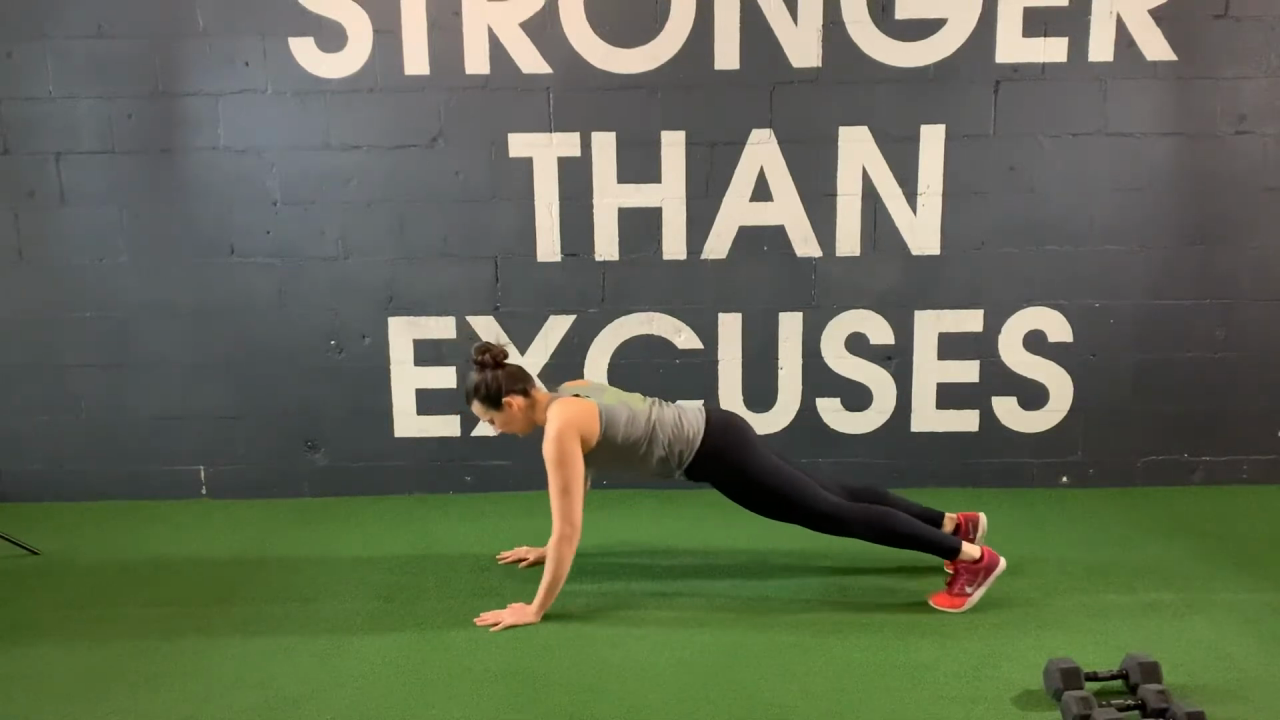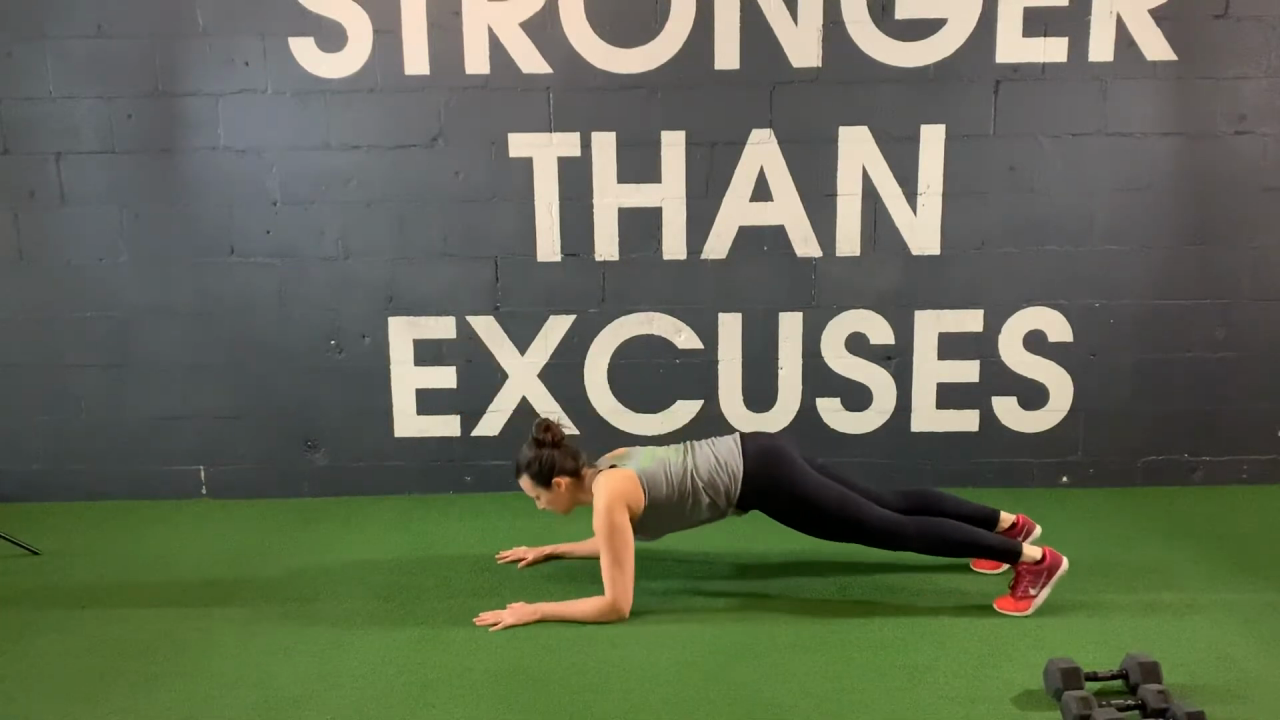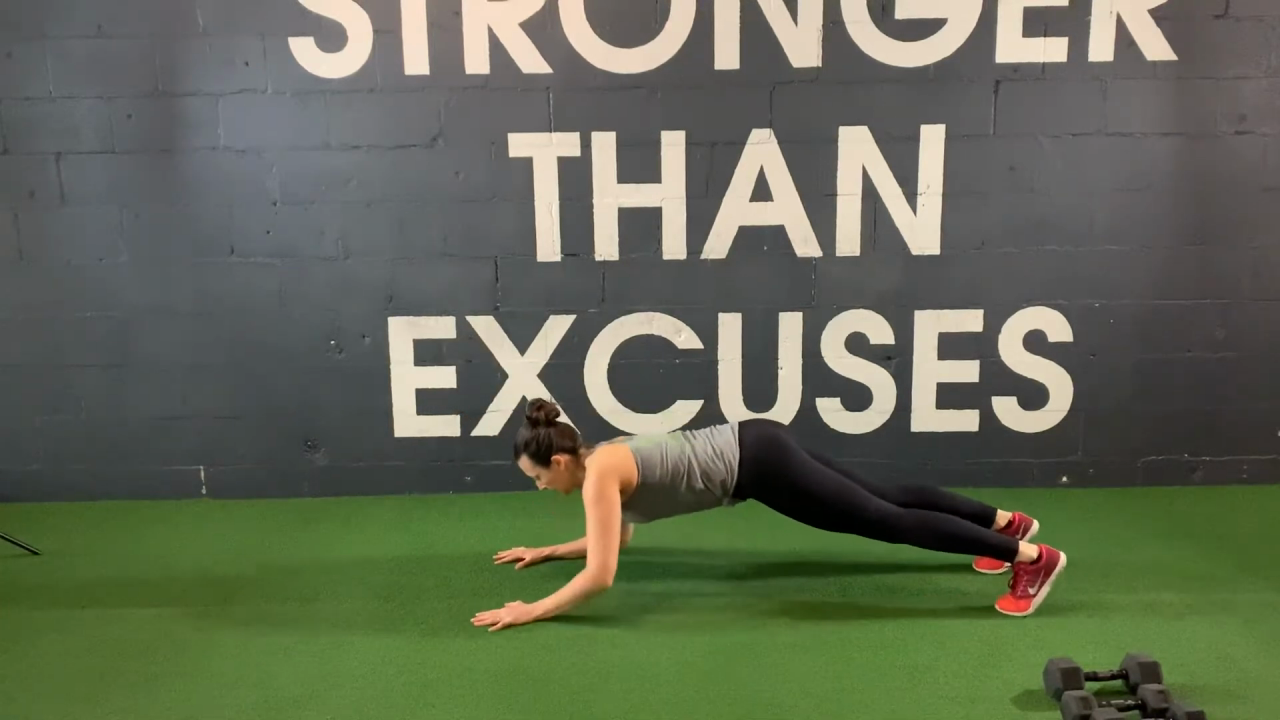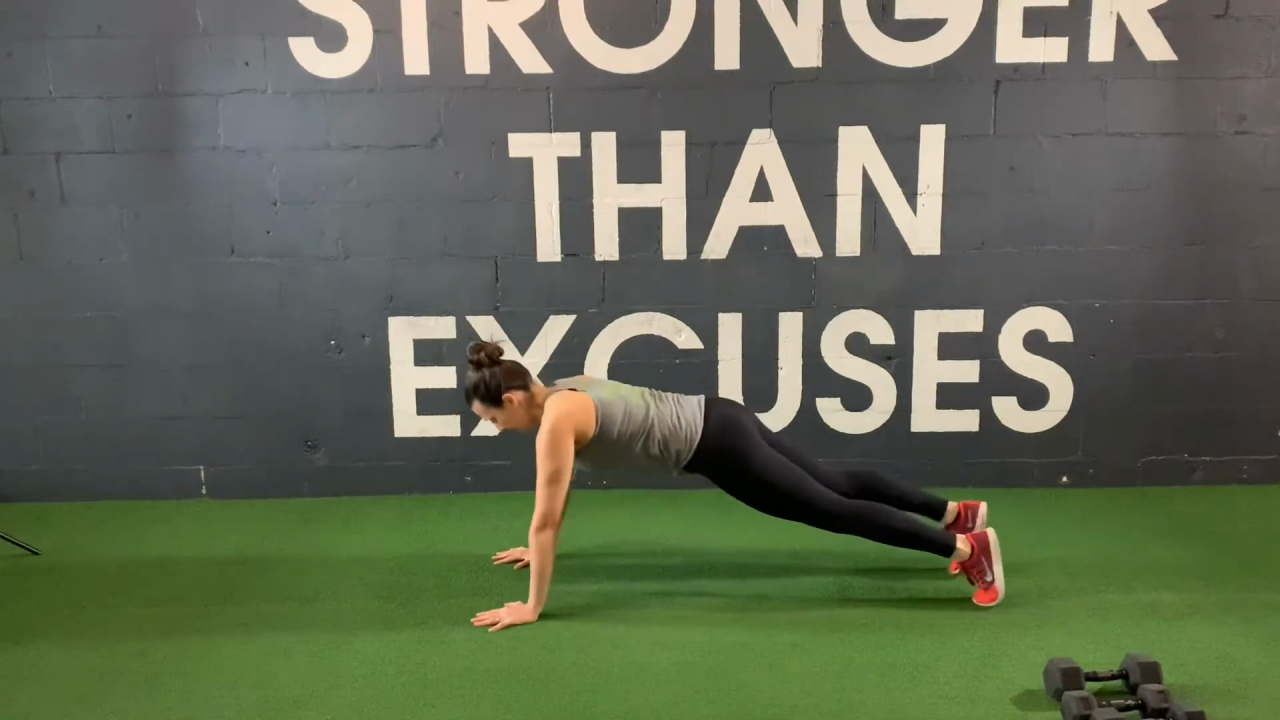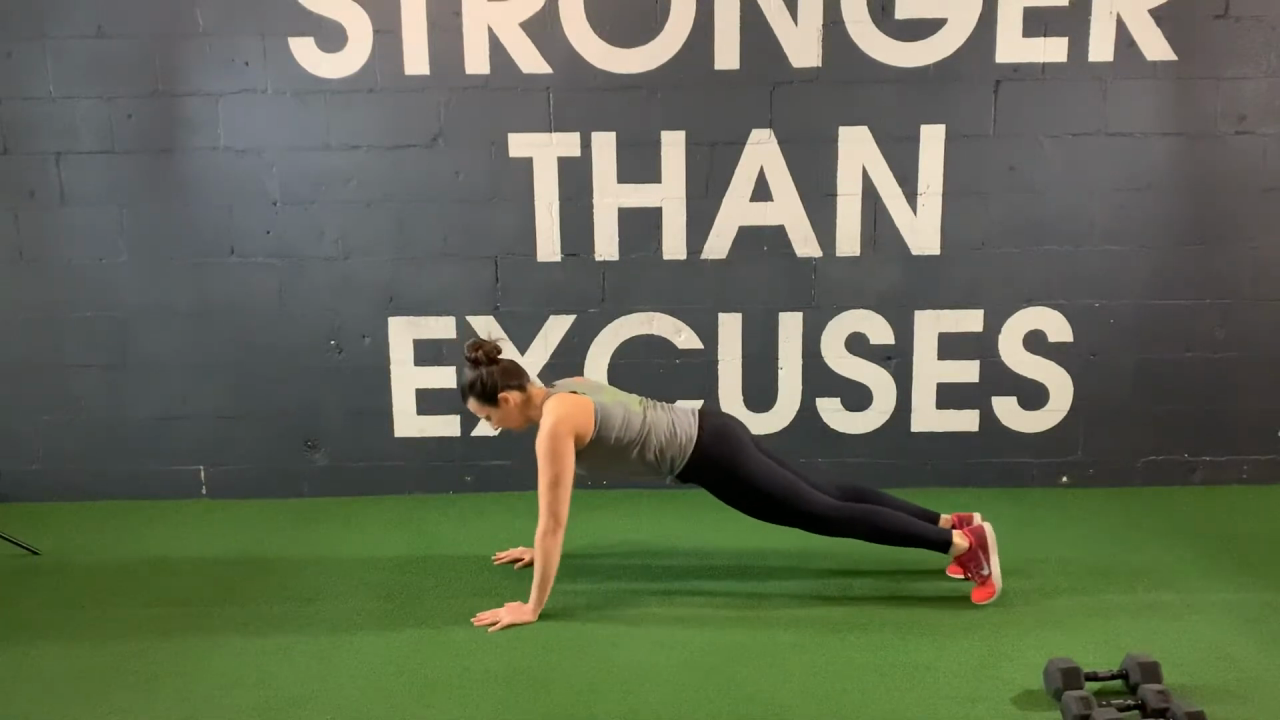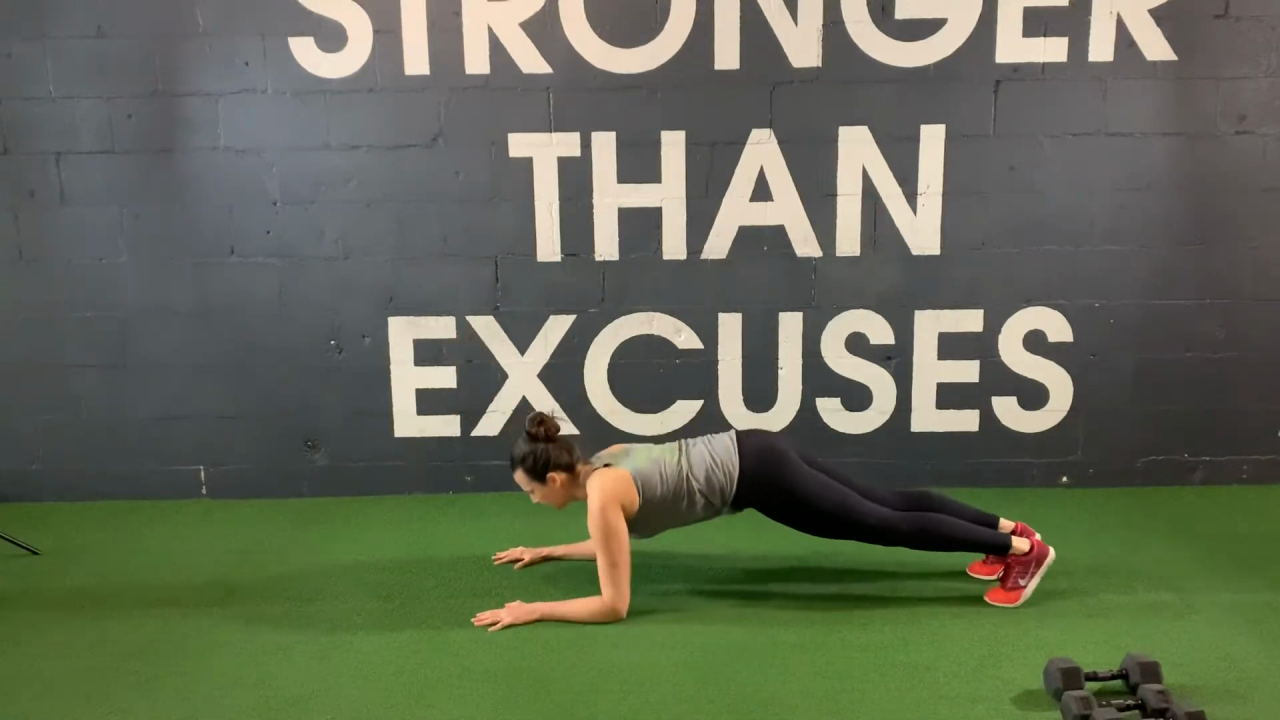
dt=0.5s
person 1, frame 1
left shoulder: (560, 428)
right shoulder: (566, 394)
left elbow: (567, 530)
right elbow: (577, 487)
left wrist: (536, 608)
right wrist: (547, 550)
left hip: (714, 451)
right hip: (714, 430)
left knee: (832, 513)
right knee: (832, 495)
left ankle: (971, 557)
right ankle: (956, 522)
person 1, frame 2
left shoulder: (607, 498)
right shoulder: (605, 465)
left elbow: (617, 604)
right elbow: (617, 543)
left wrist: (535, 611)
right wrist: (549, 550)
left hip: (760, 477)
right hip: (755, 453)
left knee: (890, 530)
right knee: (884, 502)
left ankle: (1034, 559)
right ankle: (1009, 523)
person 1, frame 3
left shoulder: (599, 473)
right shoulder: (603, 455)
left elbow: (600, 575)
right elbow: (616, 534)
left wrist: (533, 611)
right wrist: (546, 551)
left hip: (756, 464)
right hip: (756, 443)
left knee: (888, 521)
right knee: (886, 497)
left ankle: (1031, 556)
right ankle: (1006, 521)
person 1, frame 4
left shoulder: (555, 421)
right shoulder: (560, 392)
left elbow: (545, 521)
right elbow: (563, 490)
left wrist: (533, 607)
right wrist: (537, 548)
left hip: (715, 443)
right hip: (715, 420)
left knee: (831, 510)
right knee: (834, 482)
left ankle: (965, 548)
right ankle: (956, 512)
person 1, frame 5
left shoulder: (554, 423)
right shoulder: (559, 393)
left elbow: (552, 523)
right elbow: (562, 500)
left wrist: (532, 607)
right wrist: (537, 549)
left hip: (708, 454)
right hip: (709, 432)
left knee: (827, 515)
right knee: (827, 497)
left ankle: (963, 543)
right ankle: (952, 522)
person 1, frame 6
left shoulder: (601, 497)
right shoulder: (601, 461)
left elbow: (614, 604)
right elbow: (614, 542)
left wrist: (535, 610)
right wrist: (545, 551)
left hip: (755, 474)
right hip: (750, 452)
left knee: (884, 526)
right knee: (882, 501)
left ankle: (1021, 548)
right ankle: (1004, 526)
